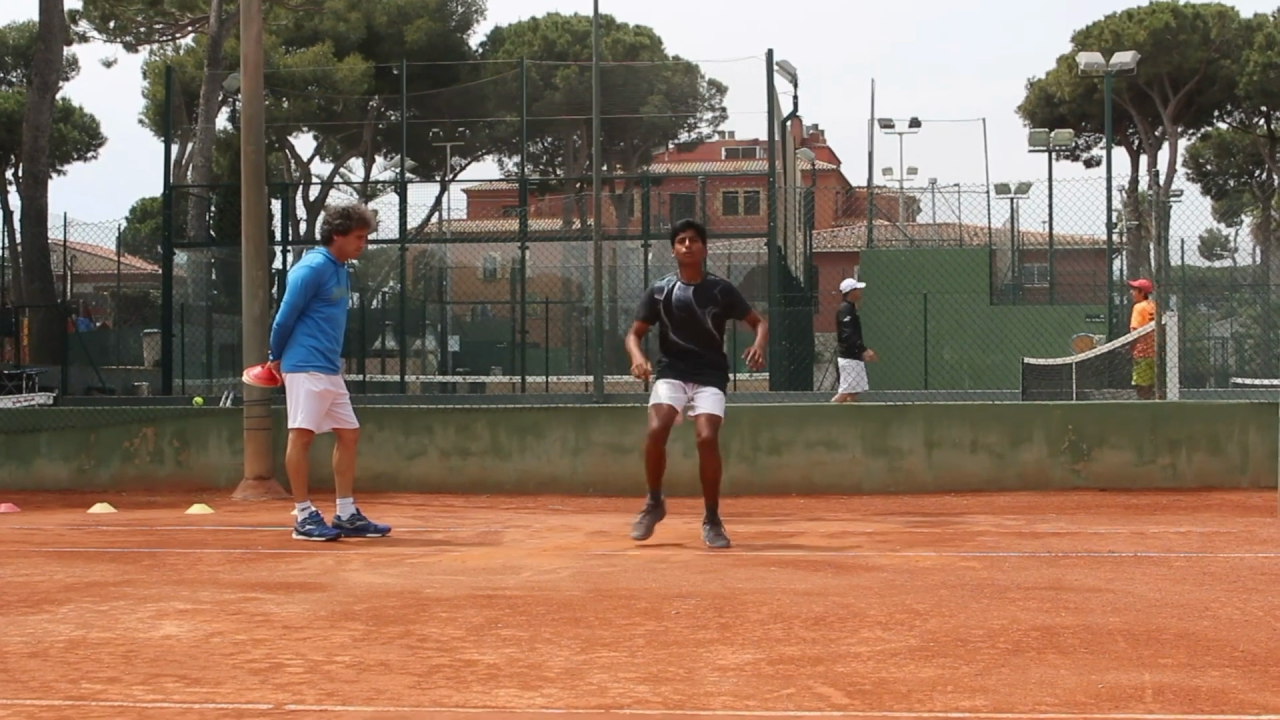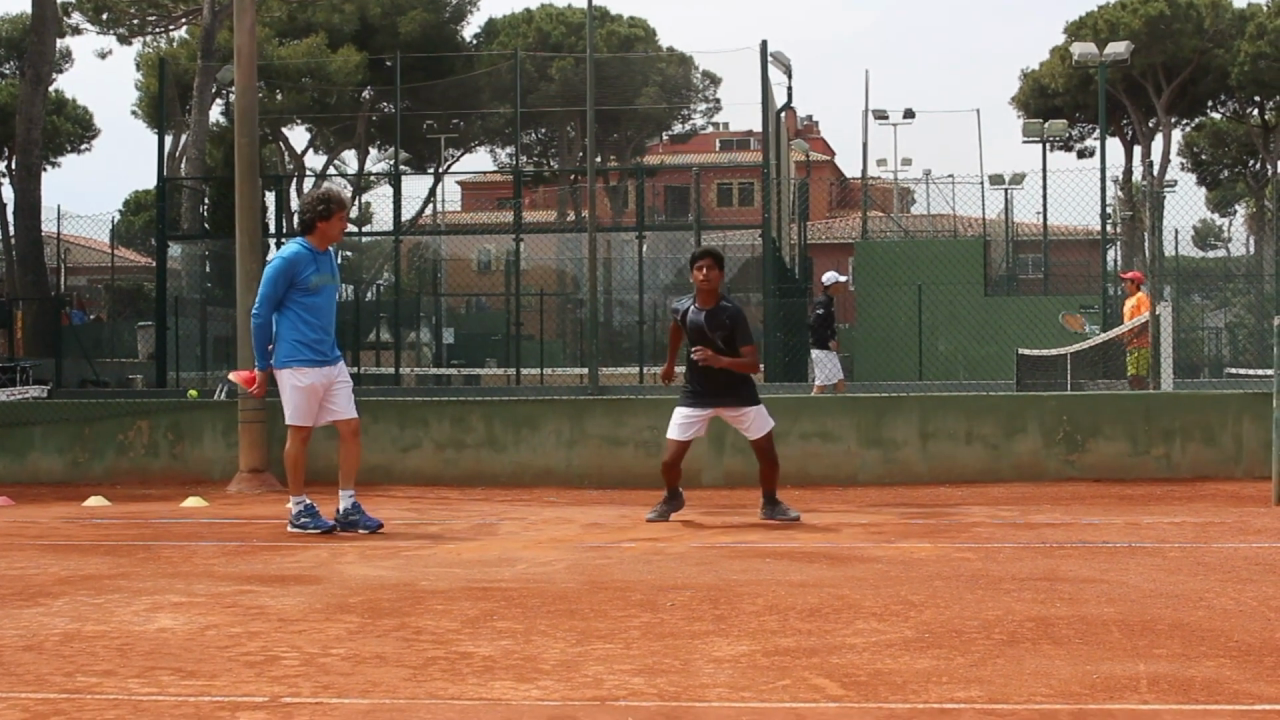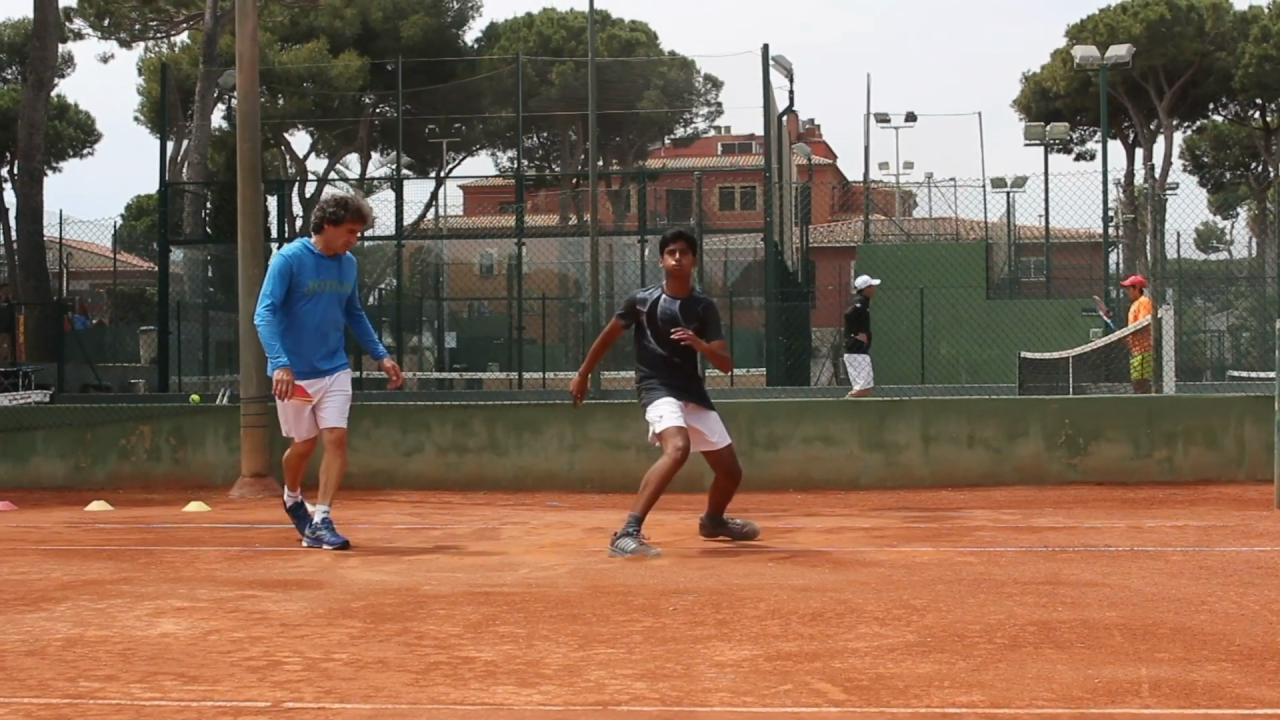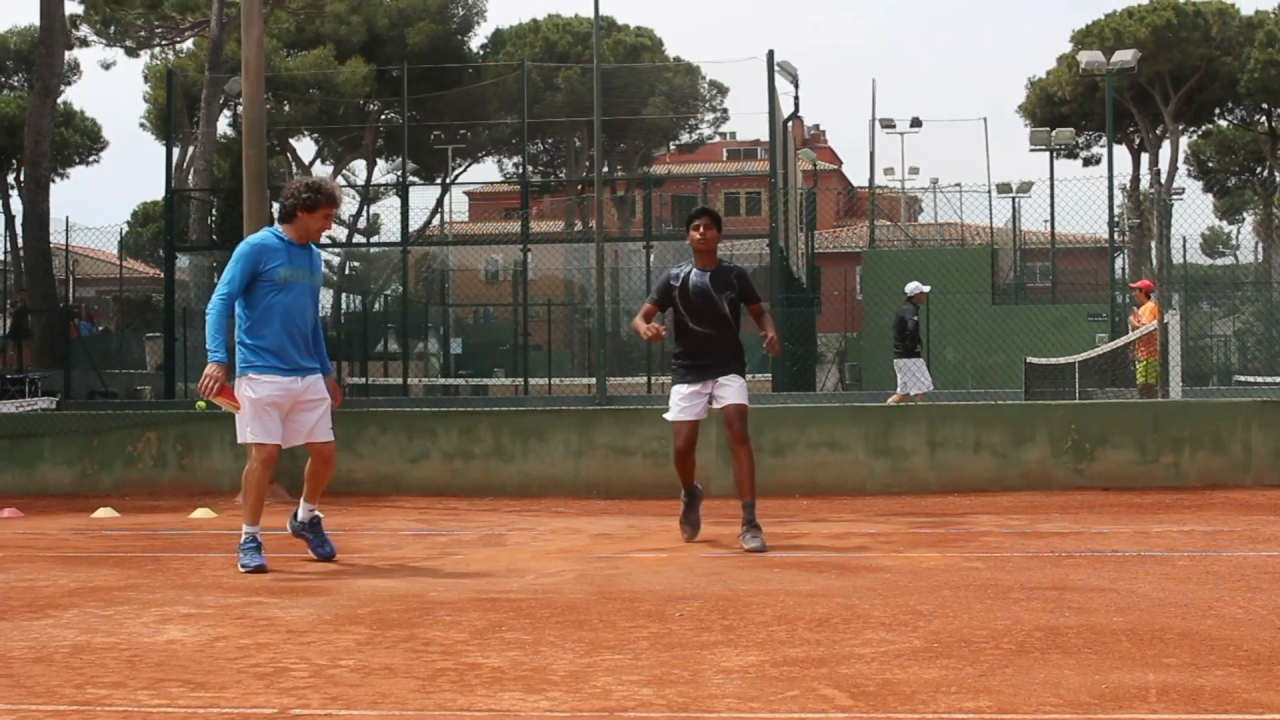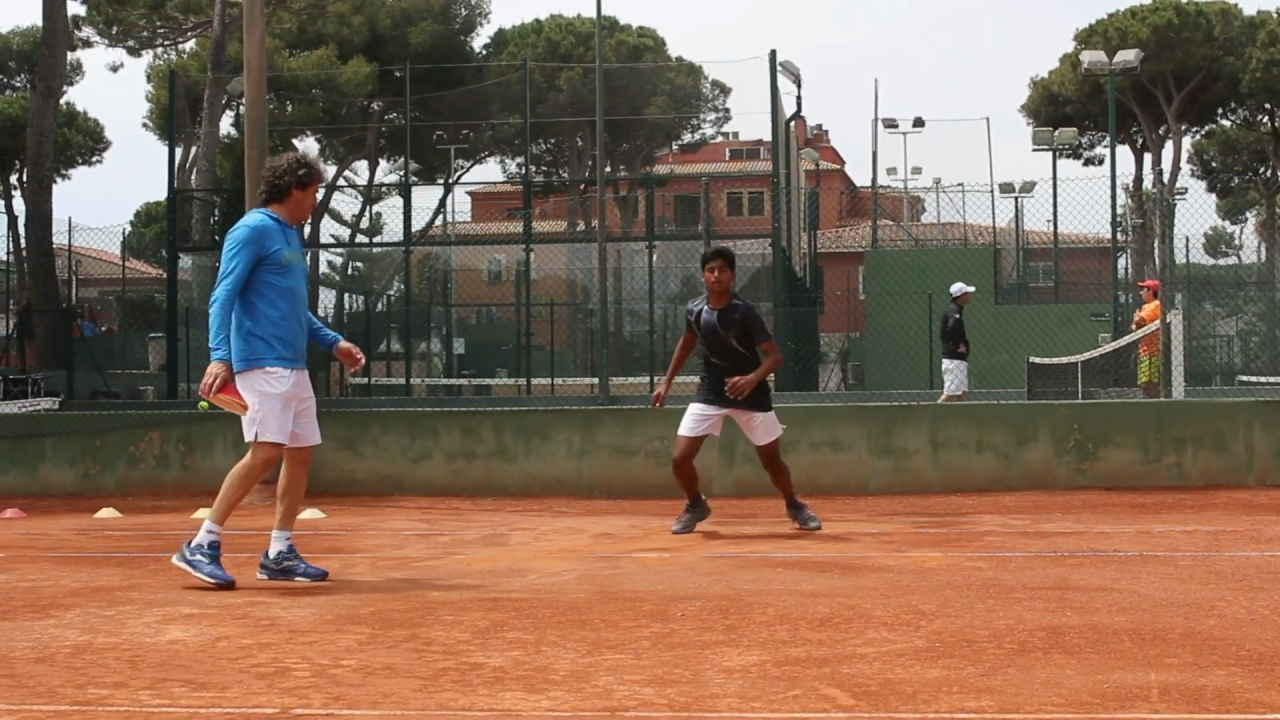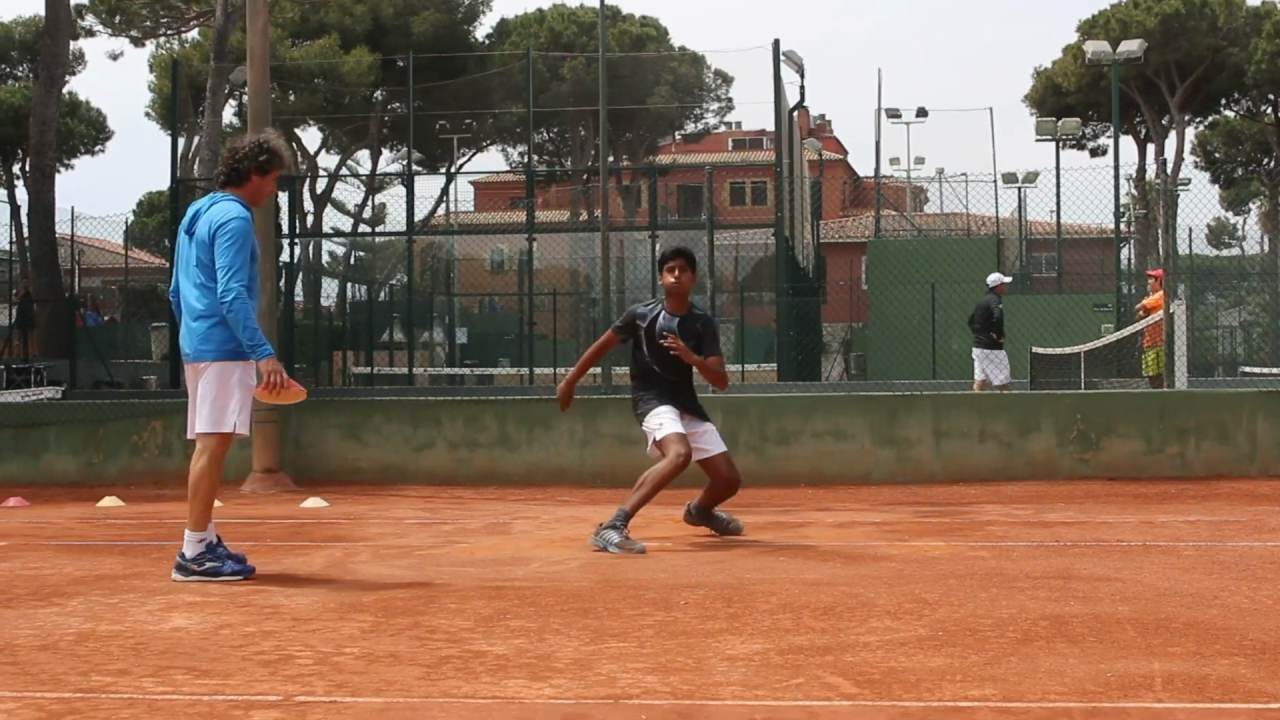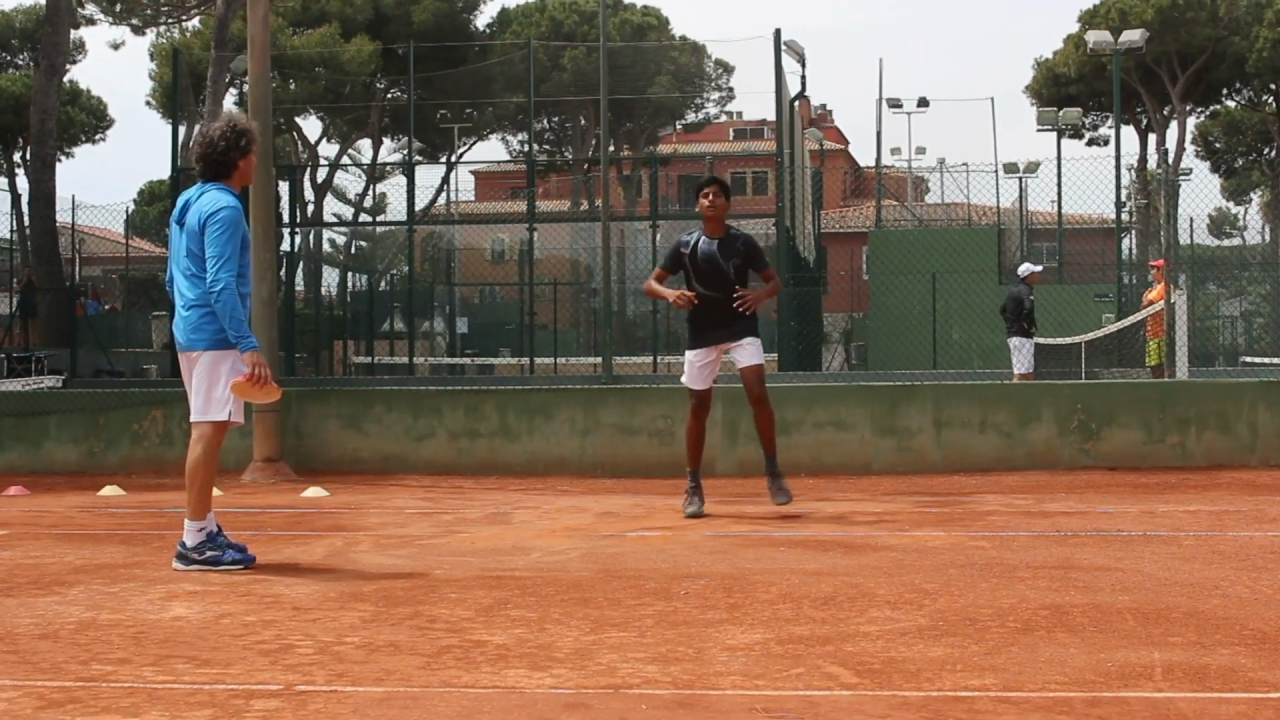
dt=0.7s
person 1, frame 1
left shoulder: (340, 269)
right shoulder: (313, 267)
right elbow: (285, 317)
right wrist: (276, 357)
left hip: (331, 370)
right hip: (307, 368)
left knee: (349, 435)
right knee: (302, 436)
left ankle: (347, 514)
right ankle: (304, 516)
person 1, frame 2
left shoulder: (329, 256)
right shoulder: (288, 259)
right elbow: (260, 313)
right wrist: (262, 365)
left hip: (332, 361)
right hip: (298, 363)
left knee: (350, 428)
right knee: (300, 432)
left ankle: (347, 507)
right ankle: (299, 509)
person 1, frame 3
left shoulder: (349, 264)
right shoulder: (289, 259)
left elbow: (355, 314)
right elbow: (265, 314)
left wrist: (381, 355)
right wrist: (280, 363)
left hip: (335, 370)
right hip: (296, 373)
left knee: (337, 439)
right knee: (303, 445)
left ankle: (321, 522)
right ankle: (293, 498)
person 1, frame 4
left shoulder: (314, 258)
right shoulder: (256, 248)
right elbow: (220, 303)
left wrist: (327, 370)
right wrist: (217, 358)
left hip: (307, 375)
right hip: (261, 373)
left knee: (324, 451)
right knee: (264, 454)
left ankle: (306, 516)
right ankle: (249, 540)
person 1, frame 5
left shoulder: (290, 236)
right shoulder: (253, 229)
right elbow: (223, 297)
left wrist: (332, 341)
right wrist: (220, 356)
left hip: (292, 366)
right hip: (261, 364)
left knee: (300, 455)
right knee: (264, 451)
left ankle: (280, 552)
right ankle: (201, 545)
person 1, frame 6
left shoulder: (199, 212)
right shoulder: (233, 218)
left elbow: (175, 291)
right elbow: (232, 295)
right wrist: (264, 352)
left hip: (198, 345)
right hip: (223, 347)
left knee: (210, 443)
right knee: (213, 443)
left ankle: (205, 541)
right ankle: (193, 553)
person 1, frame 7
left shoulder: (188, 203)
right shoulder: (223, 208)
left elbow: (173, 279)
right elbow: (221, 285)
right wrist: (248, 344)
left hip: (191, 333)
right hip: (216, 337)
left knee: (207, 433)
right knee: (210, 432)
left ankle: (206, 530)
right ankle: (194, 542)
person 2, frame 1
left shoulder: (722, 289)
right shoulder: (659, 290)
left elbow: (758, 322)
right elbow: (634, 334)
left wrist: (759, 346)
right wrist: (637, 357)
left hip: (710, 376)
right hip: (670, 372)
left knee: (707, 438)
right knee: (657, 429)
left ankle: (712, 520)
right ankle: (654, 502)
person 2, frame 2
left shoulder: (732, 313)
right shoulder: (680, 307)
left elbow: (752, 364)
left wrist: (719, 360)
right wrist: (670, 362)
left hip: (738, 393)
right hip: (696, 394)
left knee: (767, 453)
right knee: (669, 461)
left ankle: (770, 503)
right ankle: (673, 498)
person 2, frame 3
left shoulder: (706, 308)
right shoulder: (642, 300)
left elbow: (725, 364)
right elbow: (608, 335)
left wrist: (700, 346)
right wrist: (582, 375)
left hip: (694, 392)
right hip: (657, 387)
left knee: (731, 472)
right knee: (678, 447)
left ankle: (713, 520)
right ankle: (628, 532)
person 2, frame 4
left shoulder: (736, 275)
right shoulder: (674, 277)
left elbow: (759, 312)
right elbow: (641, 318)
left wrist: (769, 331)
right wrist: (646, 329)
left hip: (728, 367)
right hip: (688, 369)
left knee: (738, 433)
right knee: (683, 446)
left ankle: (749, 522)
right ankle: (690, 495)
person 2, frame 5
left shoulder: (745, 311)
right shoulder: (694, 310)
left elbow: (776, 356)
right elbow: (686, 343)
left wrist: (753, 378)
right wrist: (665, 382)
left hip: (750, 394)
right hip: (711, 394)
left knee: (772, 462)
right knee: (680, 459)
left ankle: (794, 506)
right ankle: (696, 506)
person 2, frame 6
left shoulder: (704, 324)
right shoulder: (640, 314)
left elbow: (721, 381)
right elbow: (604, 345)
left wrist: (692, 358)
right wrist: (570, 379)
left hip: (688, 405)
right hip: (653, 399)
left knee: (729, 480)
right knee: (678, 456)
left ankle: (700, 510)
right ankle: (613, 527)
person 2, frame 7
left shoulder: (743, 242)
right shoulder: (683, 245)
left elbow: (774, 282)
right elbow: (651, 281)
left wrist: (759, 295)
right wrist: (670, 294)
left hip: (740, 327)
right hip: (700, 333)
left knee: (757, 394)
right knee: (698, 409)
left ankle: (772, 470)
right ankle: (693, 484)
